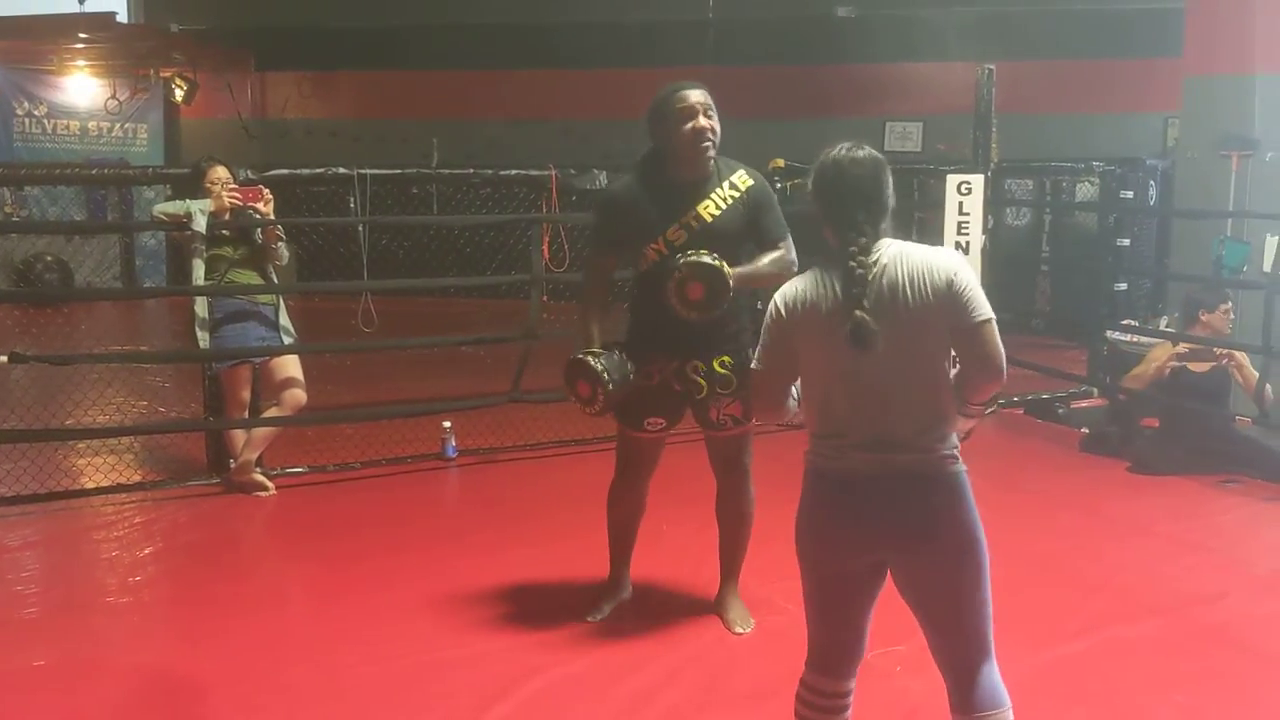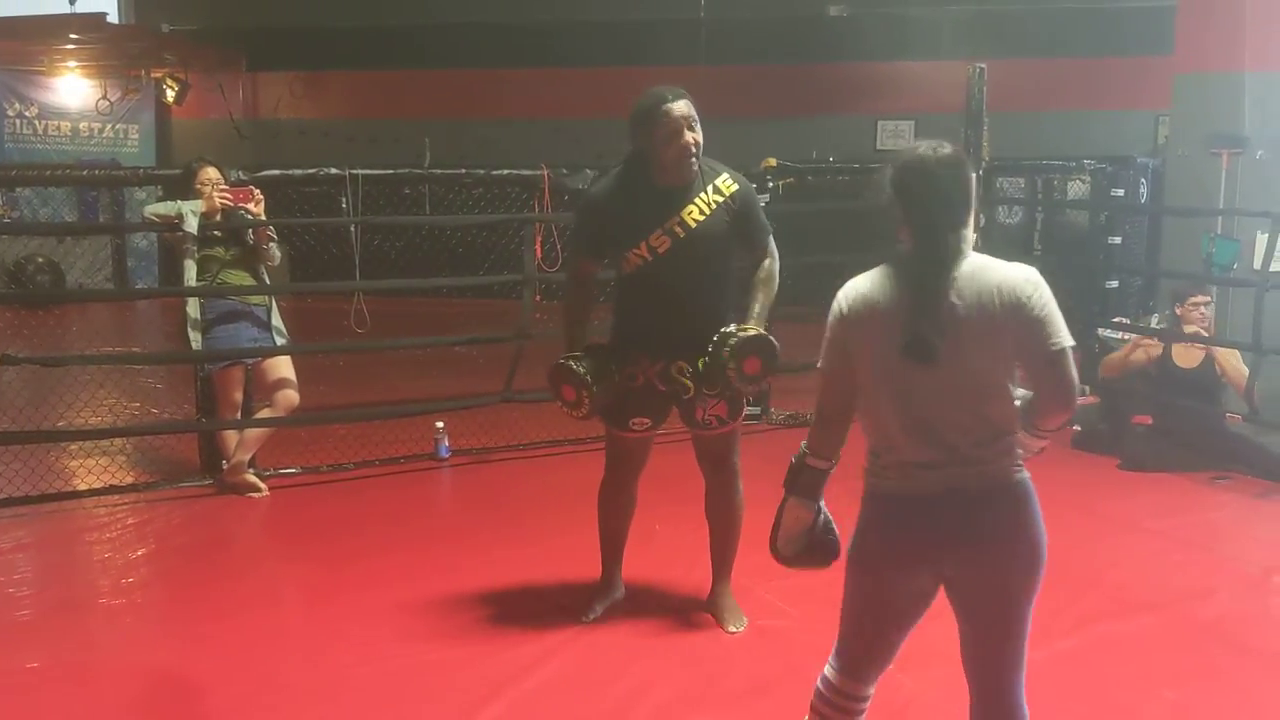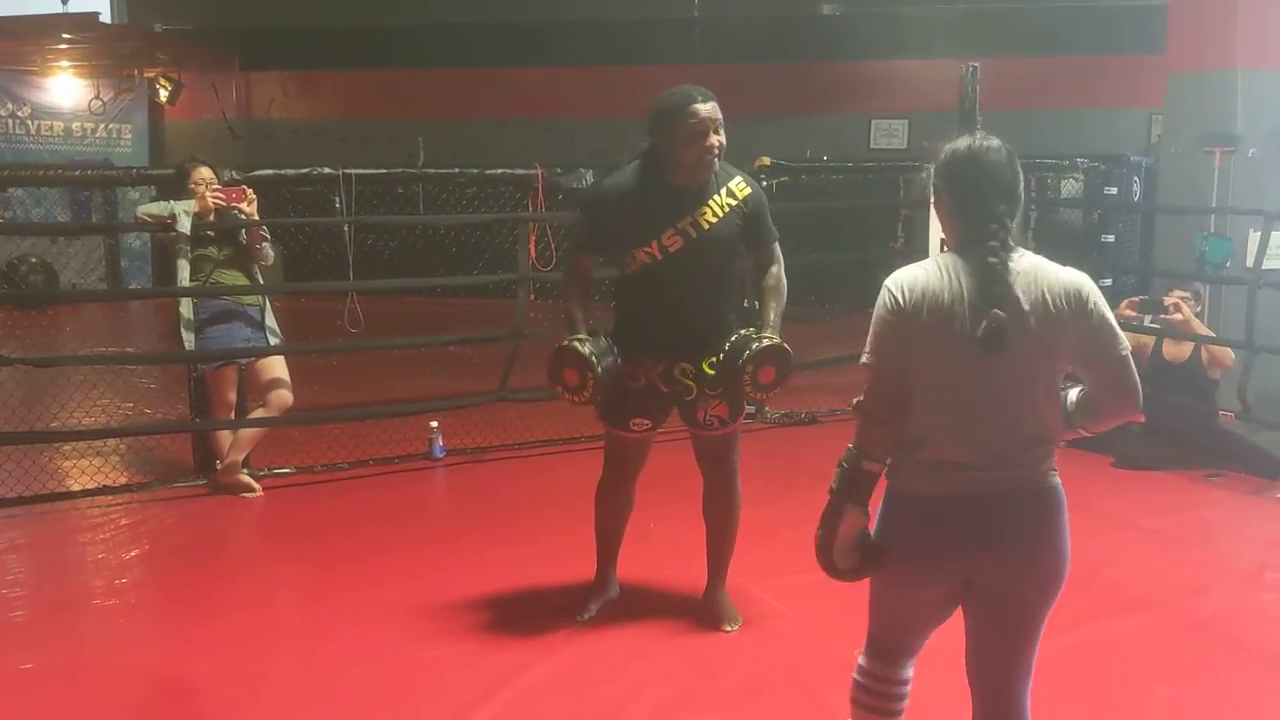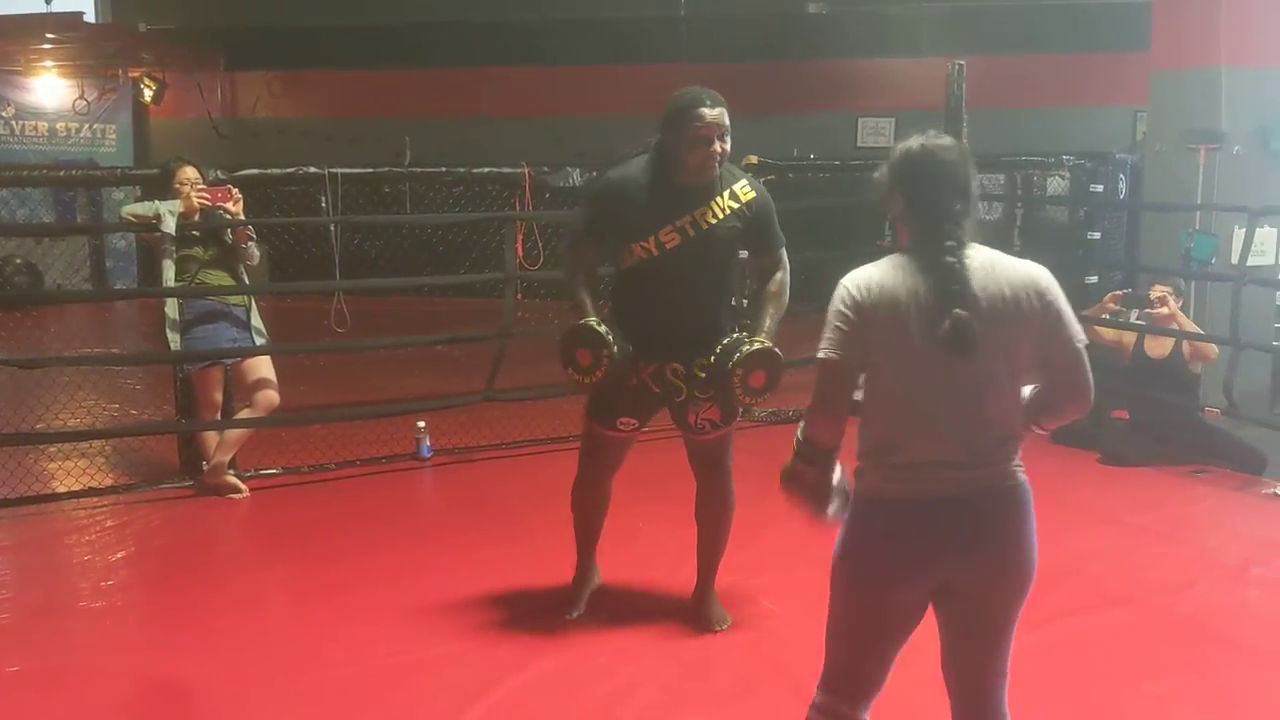
dt=0.4s
person 1, frame 1
left shoulder: (794, 297)
right shoulder: (943, 268)
left elbow: (767, 403)
right elbow: (989, 370)
right wrist: (957, 416)
left hip: (835, 501)
right hip: (930, 496)
left knee: (831, 663)
right knee: (971, 666)
person 1, frame 2
left shoulder: (858, 298)
right shoulder: (1018, 286)
left elbow: (833, 415)
right elbow: (1059, 397)
left wrist: (803, 491)
right wrist: (1021, 434)
left hip: (897, 515)
right hip: (998, 514)
left knee: (856, 664)
person 1, frame 3
left shoulder: (908, 288)
right shoulder: (1071, 289)
left elbow: (882, 413)
right elbow: (1122, 397)
left wrist: (853, 495)
left hip: (924, 515)
right hip: (1026, 517)
left knee: (890, 647)
person 1, frame 4
left shoulder: (864, 290)
right shoulder: (1028, 282)
left elbow: (826, 413)
right elbow: (1074, 395)
left wrist: (810, 461)
left hip: (891, 520)
right hip: (993, 517)
person 2, frame 1
left shoulder: (747, 185)
right shoulder: (626, 195)
left elbow: (786, 257)
right elbow: (600, 273)
left wrist: (732, 277)
right wrist: (594, 344)
left hip: (725, 353)
right hip: (651, 355)
left knee: (733, 469)
right knee: (632, 469)
left ankle: (729, 590)
right ankle: (618, 580)
person 2, frame 2
left shoulder: (731, 189)
right shoulder: (607, 198)
left elbow: (765, 258)
right elbow: (583, 277)
left wrist: (753, 324)
right wrist: (575, 349)
left hip: (712, 354)
right hip: (637, 355)
left knee: (722, 469)
right knee: (621, 468)
left ankle: (721, 588)
right ankle: (611, 579)
person 2, frame 3
left shoulder: (742, 192)
right shoulder: (617, 194)
left elbow: (770, 264)
right elbow: (579, 267)
left wrist: (769, 331)
right wrist: (578, 331)
left hip: (714, 355)
right hip: (639, 355)
left knee: (721, 469)
right knee: (619, 469)
left ankle: (716, 587)
right ankle: (605, 577)
person 2, frame 4
left shoulder: (747, 196)
right shoulder: (621, 186)
left elbow: (775, 269)
right elbow: (582, 253)
left wrist: (762, 337)
right wrist: (587, 315)
left hip: (707, 357)
right hip: (630, 352)
left knee: (714, 471)
right knee: (595, 466)
left ankle: (705, 589)
right ankle: (585, 570)
person 3, frame 1
left shoulder: (248, 222)
right shoulder: (197, 226)
left elbow: (280, 258)
right elbow: (159, 211)
left wrist: (269, 220)
right wrist: (211, 207)
left hip: (269, 315)
right hip: (231, 316)
left knee: (294, 396)
right knee: (238, 403)
left ankle: (243, 465)
right ankle: (244, 470)
person 3, frame 2
right shoulder: (189, 227)
left elbow: (272, 258)
right elbow: (150, 212)
left wrist: (260, 219)
right wrist: (202, 208)
left hip: (262, 316)
right hip: (222, 316)
left knee: (287, 397)
right knee: (231, 404)
left ankle: (237, 465)
right ankle: (236, 470)
person 3, frame 3
left shoulder: (232, 222)
right shoulder: (182, 227)
left elbow: (265, 257)
right elbow: (142, 212)
left wrist: (253, 219)
right wrist: (194, 208)
left hip: (255, 316)
right hip: (216, 316)
left knee: (281, 397)
right knee: (224, 404)
left ankle: (230, 466)
right ankle: (231, 471)
person 3, frame 4
left shoulder: (218, 222)
right shoulder: (168, 227)
left elbow: (251, 258)
right elbow: (127, 213)
left wrist: (238, 218)
right wrist: (180, 209)
left hip: (241, 316)
right hip: (201, 317)
left knee: (267, 397)
right knee: (210, 405)
left ankle: (216, 467)
right ankle: (217, 471)
person 4, frame 1
left shoulder: (1232, 355)
right shoulder: (1166, 350)
right elbow: (1125, 390)
left wrist: (1241, 366)
right wrist: (1161, 366)
left hip: (1220, 439)
right hip: (1174, 440)
right knee: (1143, 454)
person 4, frame 2
left shoulder: (1222, 350)
right shoulder: (1158, 347)
left elbow: (1250, 394)
right elbow: (1105, 373)
left wrist: (1214, 351)
right wrist: (1135, 345)
left hip: (1210, 437)
right hip: (1164, 437)
right knee: (1131, 451)
person 4, frame 3
left shoulder: (1206, 347)
right shoulder: (1148, 341)
left elbow: (1228, 362)
left wrist: (1190, 320)
right wrist: (1118, 316)
left hip: (1203, 435)
right hip: (1157, 433)
right knee: (1124, 449)
person 4, frame 4
left shoulder: (1187, 341)
right shoulder: (1130, 336)
left elbow: (1211, 354)
left wrist: (1175, 314)
right wrist: (1102, 308)
left hip: (1188, 429)
right hip: (1142, 429)
left knee: (1253, 460)
right knee: (1110, 444)
right ankle: (1195, 458)
